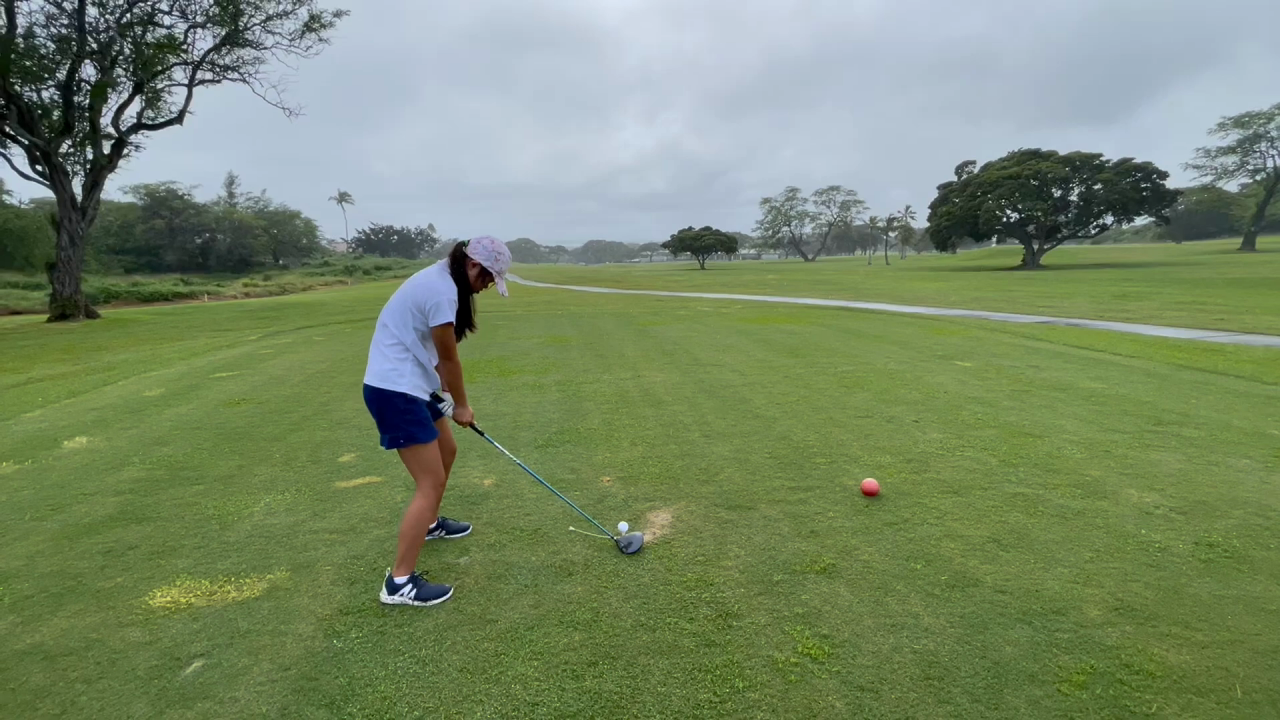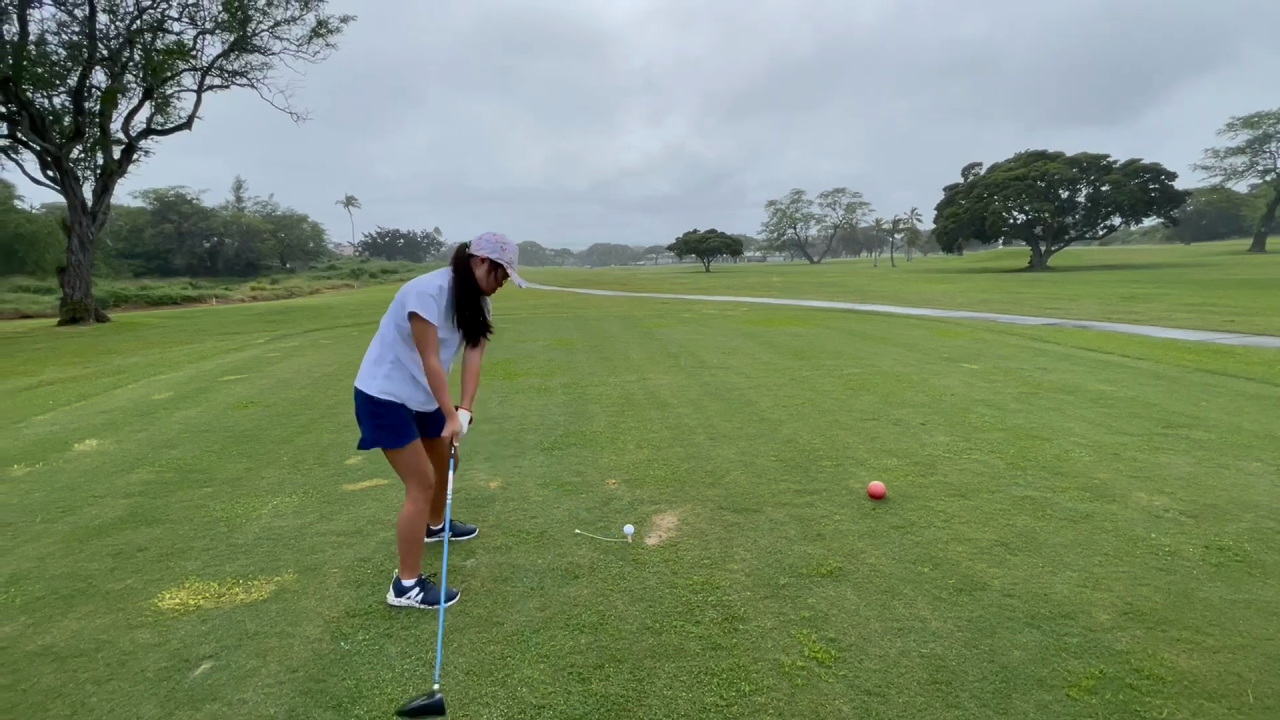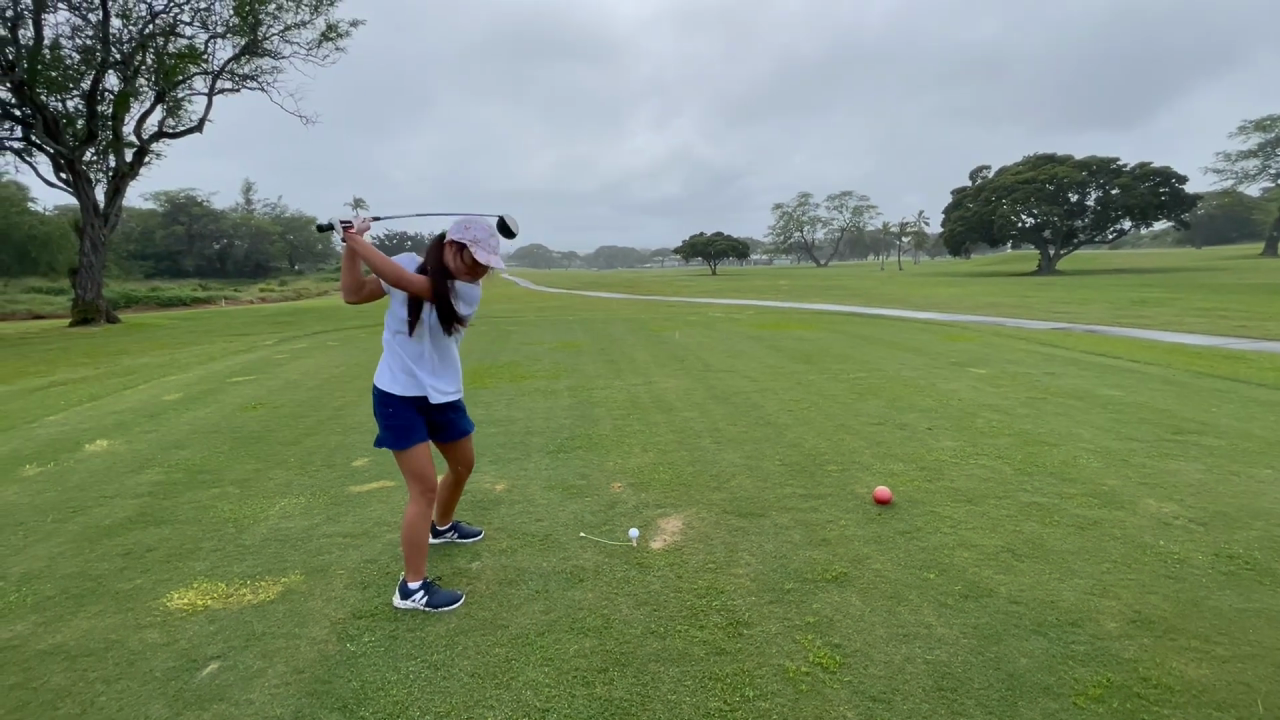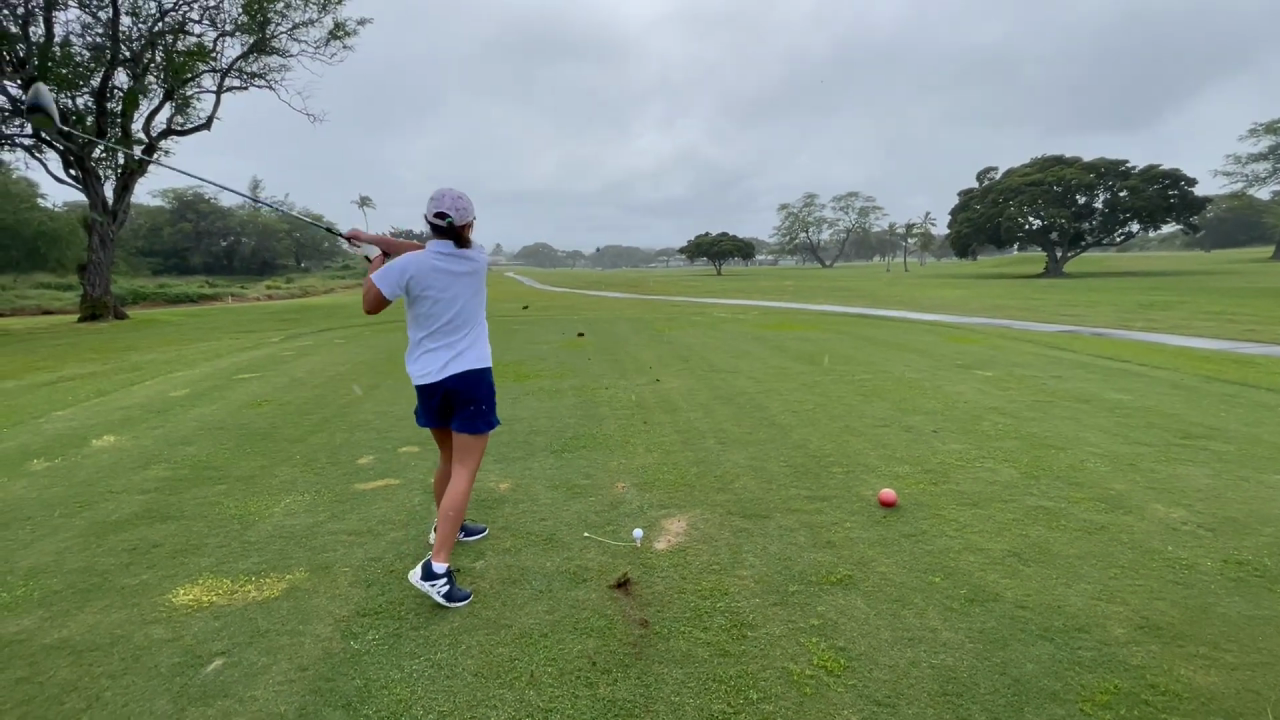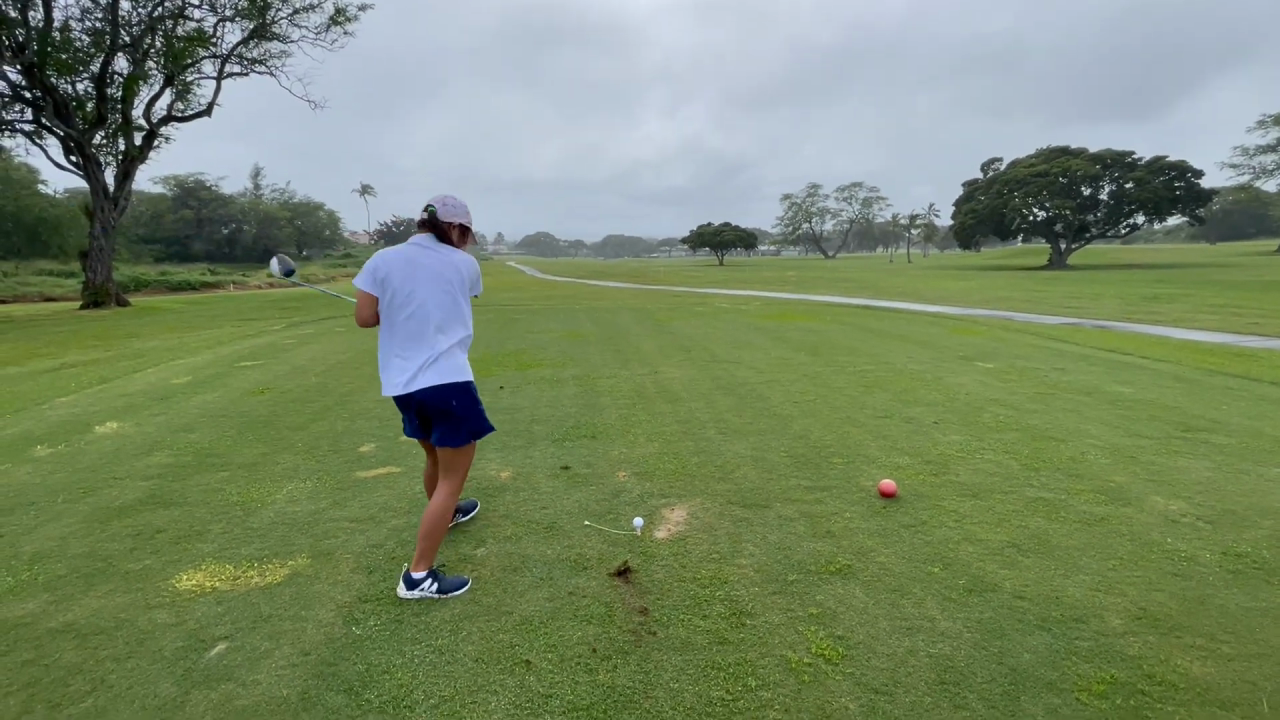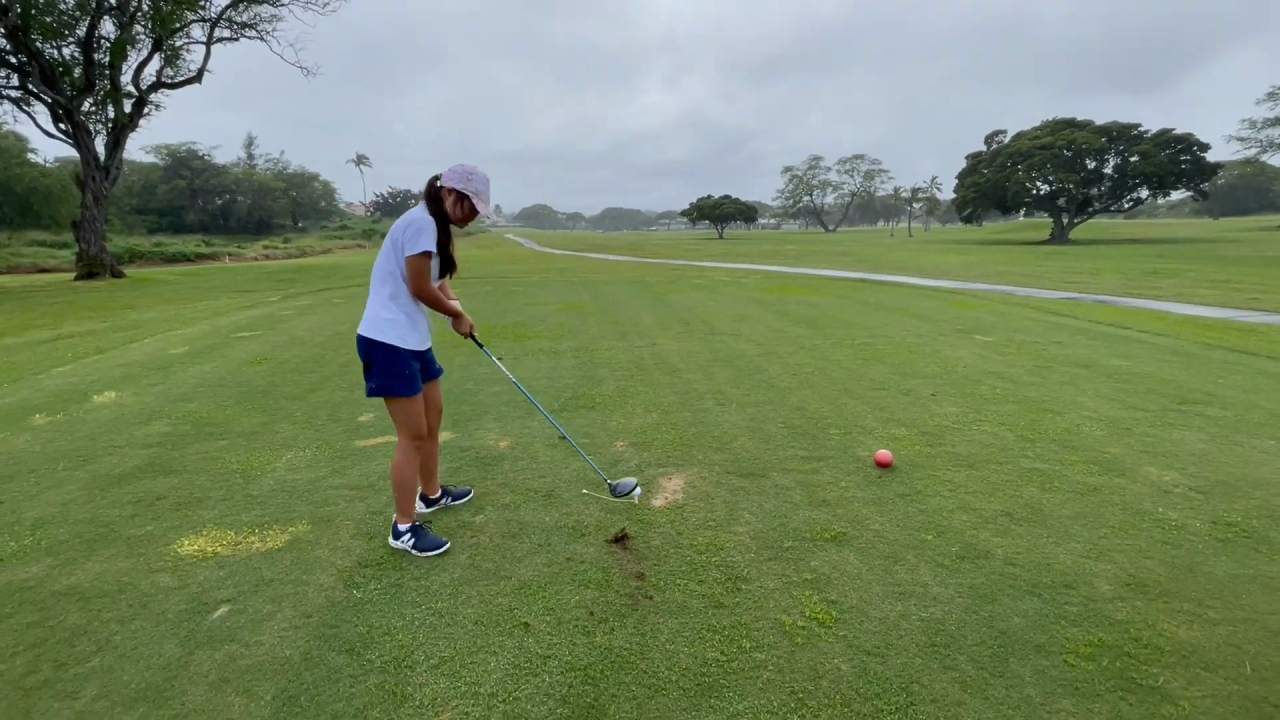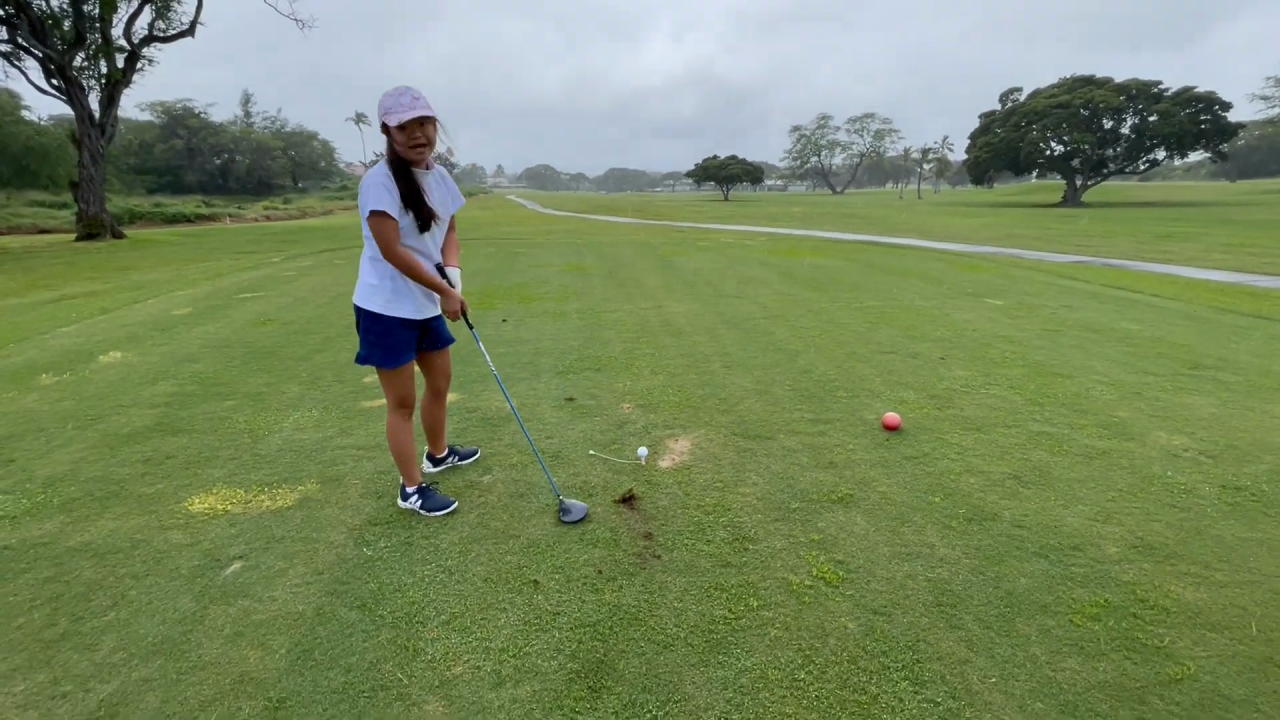
dt=0.7s
person 1, frame 1
left shoulder: (442, 279)
right shoulder: (442, 292)
right elbow: (450, 358)
left wrist: (446, 393)
right wrist: (462, 405)
left hip: (412, 385)
right hip: (394, 391)
left knee: (445, 452)
right knee: (430, 481)
left ankle: (431, 523)
right ankle: (399, 581)
person 1, frame 2
left shoulder: (476, 304)
right shoulder: (428, 290)
left elbow: (474, 356)
right elbow: (430, 358)
left wrist: (465, 410)
right wrist: (448, 418)
left hip: (428, 397)
right hip: (386, 397)
left knee: (444, 464)
right knee: (421, 484)
left ankle: (435, 526)
right ankle: (406, 585)
person 1, frame 3
left shoulder: (467, 290)
right shoulder: (409, 262)
left elbow: (400, 280)
right elbow: (353, 294)
left wrist: (359, 241)
right wrist: (352, 244)
left hip: (443, 395)
right hip: (397, 395)
left knee: (463, 465)
right knee: (424, 488)
left ankle: (441, 525)
right ankle: (412, 587)
person 1, frame 4
left shoulder: (405, 267)
right shoulder: (477, 259)
left elbow: (370, 305)
left wrist: (378, 264)
right wrist: (375, 239)
left hip: (428, 379)
right hip: (471, 375)
left knee: (450, 456)
right knee: (464, 471)
left ankle: (446, 526)
right ankle: (435, 568)
person 1, frame 5
left shoulder: (382, 260)
right shoulder: (467, 265)
left elbow: (365, 317)
left hip: (402, 386)
right hip: (450, 383)
left knee: (438, 457)
right knee: (452, 477)
left ankle: (446, 512)
right ankle: (418, 575)
person 1, frame 6
left shoulder: (433, 225)
right shoulder: (421, 223)
left elbow: (436, 281)
right elbow: (420, 289)
left wrist: (455, 306)
right wrist: (457, 313)
left hip: (413, 339)
right hip: (389, 341)
left knee: (432, 416)
right knee: (411, 434)
left ankle: (431, 493)
right ankle: (404, 527)
person 1, frame 7
left shoulder: (439, 176)
right shoulder: (379, 181)
left elbow: (448, 231)
right elbow: (391, 251)
left wrist: (452, 273)
right wrist: (445, 292)
left hip: (425, 305)
right hip: (386, 309)
left knee: (440, 382)
right knee: (402, 402)
left ankle: (438, 453)
right ankle: (412, 488)
